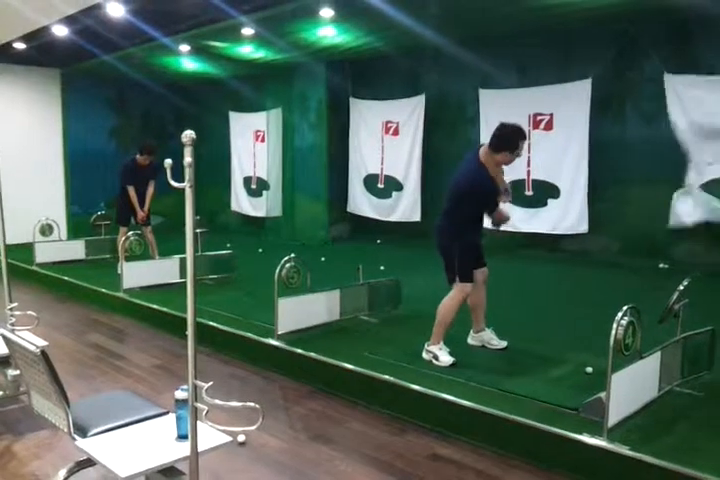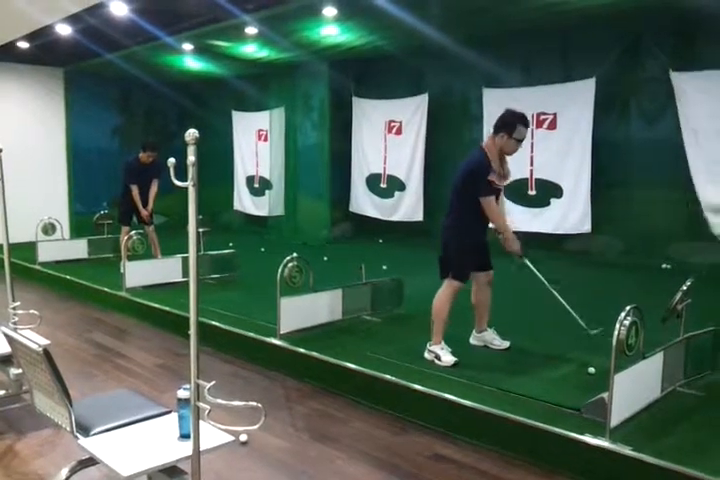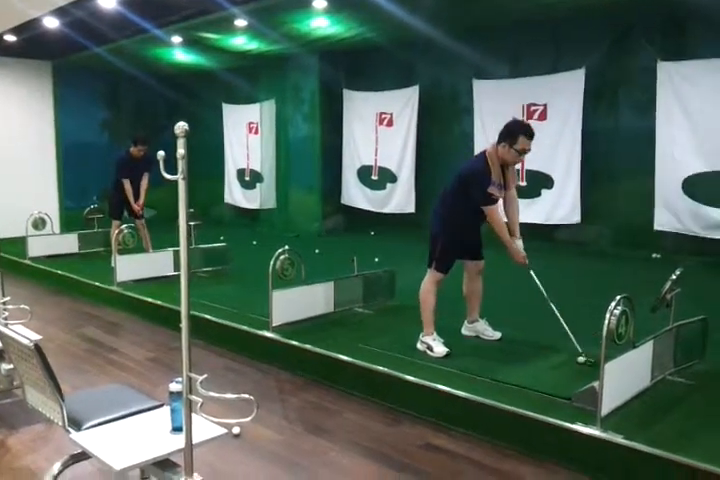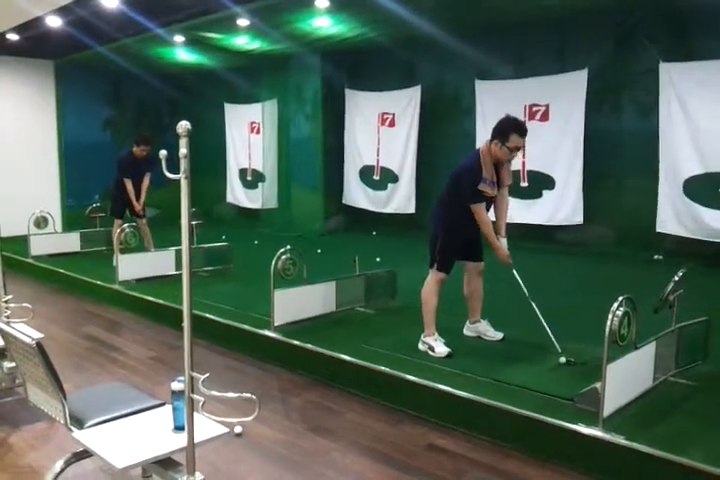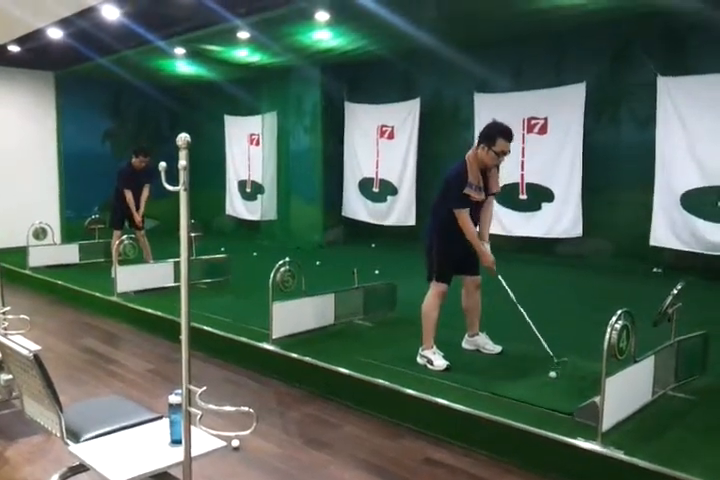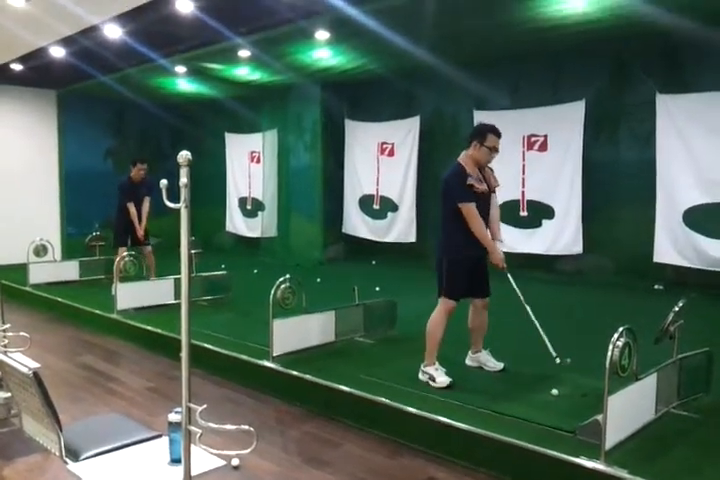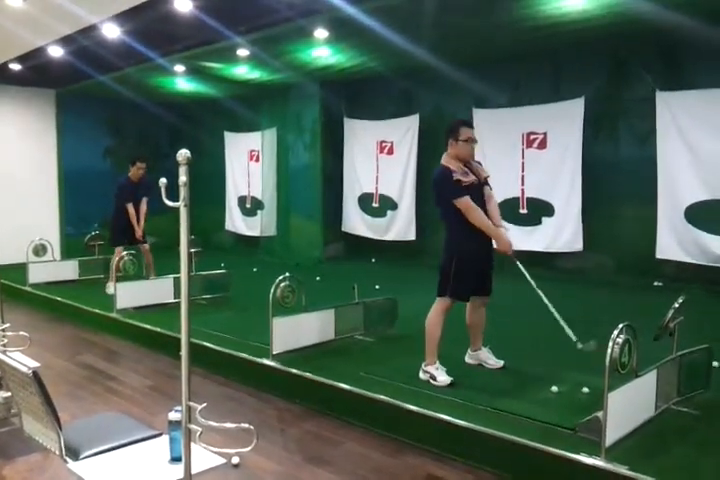
dt=0.7s
person 1, frame 1
left shoulder: (478, 153)
right shoulder: (485, 182)
right elbow: (495, 215)
right wrist: (503, 217)
left hip: (465, 231)
right hip: (454, 236)
left knee: (480, 276)
right knee: (462, 288)
left ankle: (479, 331)
right ankle: (433, 345)
person 1, frame 2
left shoulder: (497, 158)
right shoulder: (480, 164)
left elbow: (497, 199)
right elbow: (489, 207)
left wrist: (504, 232)
right wrist: (509, 238)
left hip: (476, 231)
right hip: (458, 231)
left knee: (485, 278)
right knee: (452, 284)
left ankle: (481, 332)
right ankle: (435, 345)
person 1, frame 3
left shoulder: (506, 162)
right shoulder: (479, 171)
left elbow: (511, 196)
right elbow: (493, 215)
left wrist: (517, 237)
right wrist: (512, 249)
left hip: (470, 222)
right hip: (448, 222)
left knee: (476, 267)
right knee: (435, 275)
left ankle: (473, 322)
right ankle: (427, 336)
person 1, frame 4
left shoulder: (502, 161)
right shoulder: (471, 169)
left elbow: (502, 195)
right elbow: (480, 213)
left wrist: (502, 235)
right wrist: (497, 247)
left hip: (469, 224)
right hip: (447, 223)
left knee: (476, 268)
right knee: (438, 274)
left ankle: (474, 323)
right ankle: (429, 336)
person 1, frame 5
left shoulder: (491, 169)
right shoulder: (458, 176)
left elbow: (487, 204)
right elbow: (463, 219)
left wrist: (485, 242)
right wrist: (483, 252)
left hip: (466, 236)
right hip: (443, 235)
left knee: (473, 282)
right knee: (439, 288)
left ankle: (473, 336)
right ankle: (427, 350)
person 1, frame 6
left shoulder: (486, 174)
right shoulder: (457, 175)
left elbow: (493, 207)
right elbow: (471, 216)
left wrist: (497, 242)
right wrist: (492, 248)
left hip: (476, 250)
right hip: (454, 251)
left knee: (481, 301)
right knee: (447, 304)
left ankle: (476, 353)
right ankle: (429, 366)
person 1, frame 7
left shoulder: (476, 168)
right shoulder: (444, 175)
left elbow: (489, 198)
right elbow: (469, 209)
left wrist: (500, 228)
right wrist: (497, 236)
left hip: (481, 245)
right hip: (460, 248)
left knee: (480, 298)
right knee: (444, 301)
left ankle: (476, 350)
right ankle: (429, 365)
person 2, frame 1
left shoulder: (153, 166)
right shoulder: (128, 166)
left elbow: (151, 186)
right elbow: (131, 190)
left wrist: (146, 207)
right wrist: (138, 211)
left hip: (142, 200)
right hip: (125, 201)
left knee: (147, 229)
right knee: (123, 230)
left ankle: (156, 258)
person 2, frame 2
left shoulder: (156, 165)
right shoulder: (130, 165)
left elbow: (154, 185)
right elbow: (134, 189)
left wrist: (150, 205)
right wrist: (141, 210)
left hip: (145, 200)
right hip: (128, 200)
left knee: (150, 228)
right knee: (126, 229)
left ankle: (158, 257)
right ankle: (124, 261)
person 2, frame 3
left shoulder: (147, 159)
right shoulder: (122, 160)
left elbow: (145, 179)
right elbow: (126, 183)
left wrist: (141, 199)
right wrist: (132, 204)
left hip: (136, 194)
right hip: (118, 194)
left knee: (141, 222)
right knee: (116, 223)
left ankle: (150, 251)
right ankle: (114, 255)
person 2, frame 4
left shoulder: (148, 159)
right shoulder: (124, 160)
left elbow: (146, 179)
right elbow: (128, 183)
left wrist: (141, 200)
right wrist: (134, 203)
left hip: (137, 194)
right hip: (121, 194)
left knee: (142, 222)
right knee: (118, 222)
left ankle: (151, 251)
right ankle: (116, 254)
person 2, frame 5
left shoulder: (148, 171)
right shoulder: (124, 171)
left elbow: (146, 190)
right elbow: (128, 194)
left wrist: (141, 210)
right wrist: (134, 214)
left hip: (137, 205)
right hip: (120, 205)
left knee: (141, 234)
right knee: (117, 234)
left ankle: (150, 262)
right ankle: (115, 265)
person 2, frame 6
left shoulder: (147, 184)
right shoulder: (125, 185)
left elbow: (146, 204)
right elbow: (131, 207)
left wrist: (143, 225)
right wrist: (137, 228)
left hip: (139, 221)
right hip: (123, 221)
left knee: (148, 250)
right knee: (122, 251)
left ankle: (152, 279)
right ankle: (116, 283)
person 2, frame 7
left shoulder: (144, 183)
right shoulder: (123, 184)
left elbow: (143, 204)
right elbow: (130, 208)
left wrist: (141, 225)
right wrist: (136, 229)
left hip: (136, 220)
right hip: (120, 221)
left knee: (146, 248)
right knee: (119, 251)
left ankle: (152, 277)
right ankle: (111, 282)
